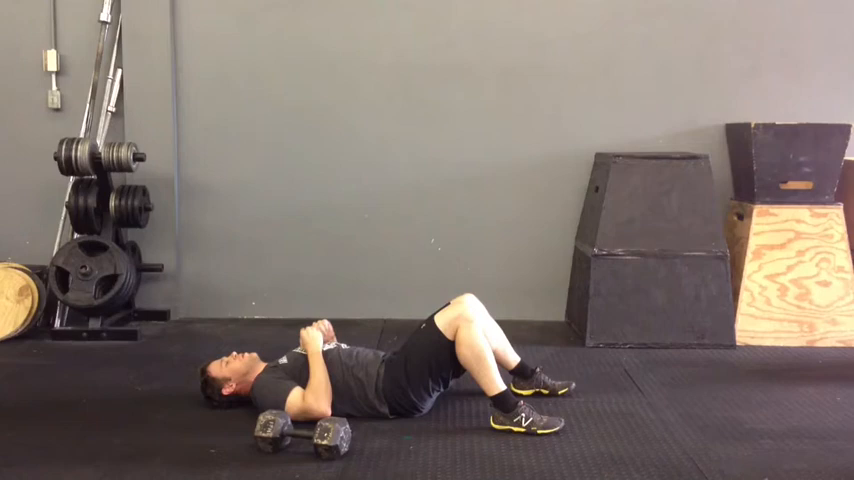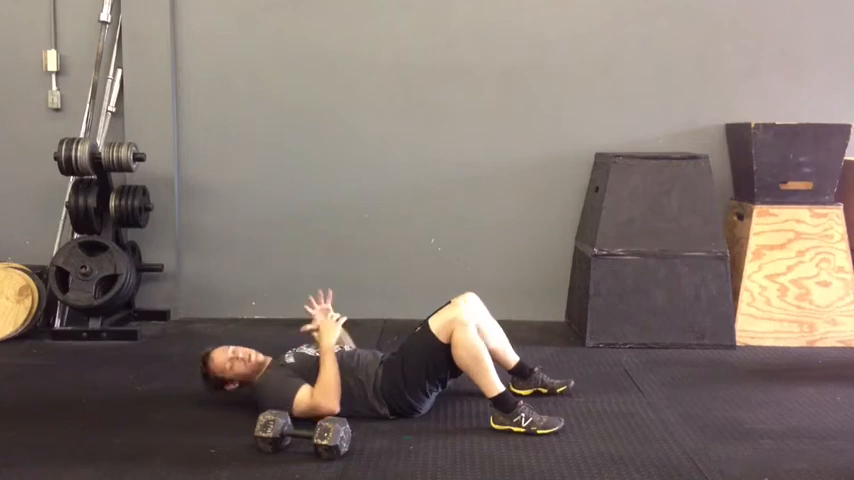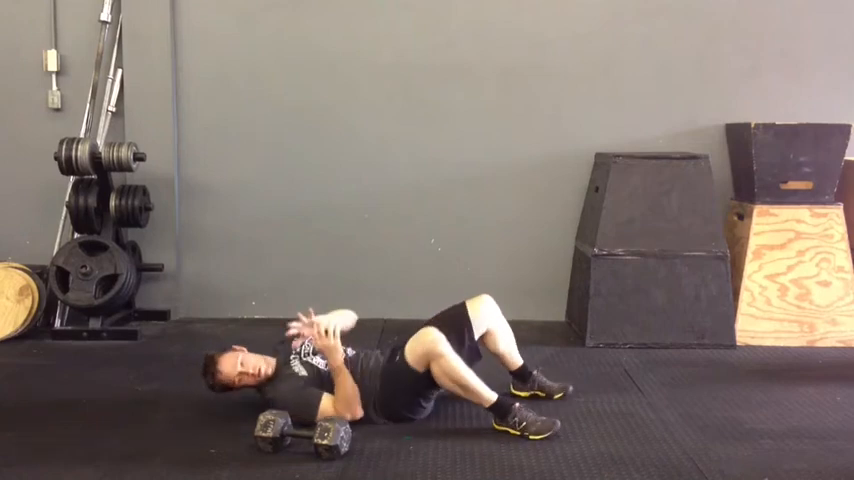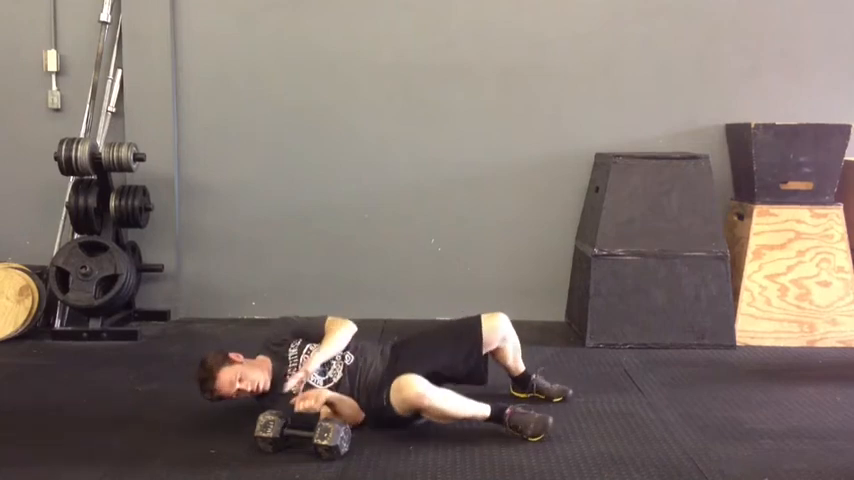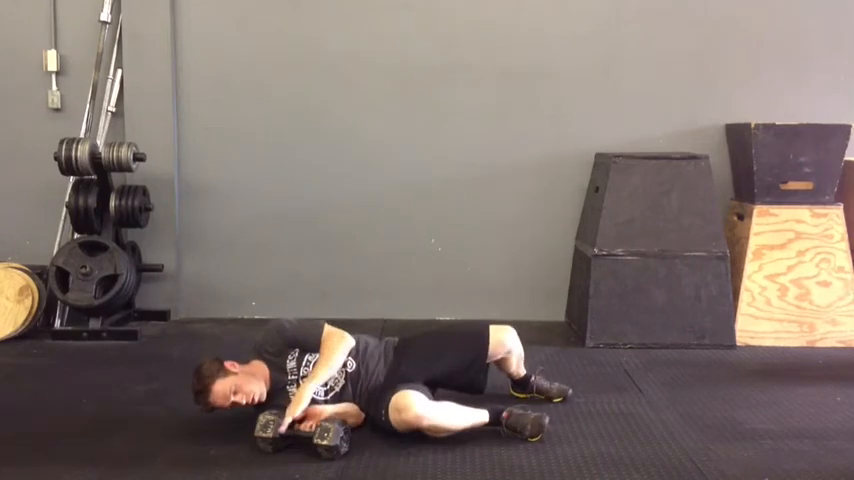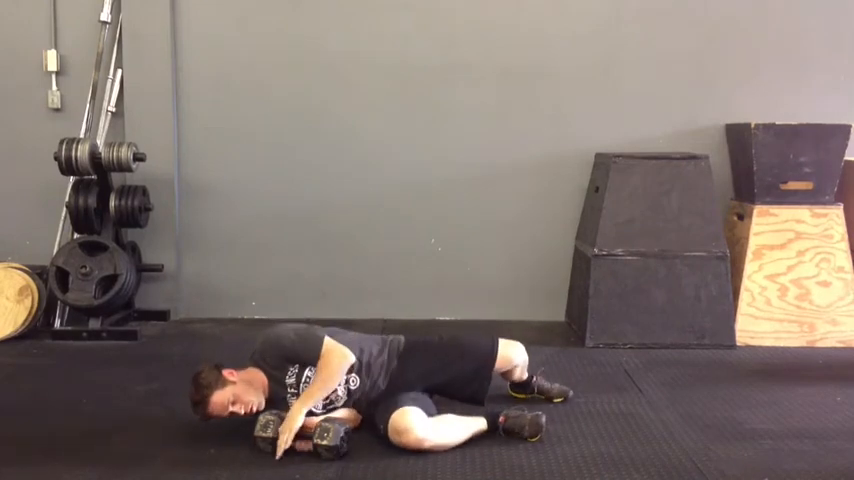
dt=0.4s
person 1, frame 1
left shoulder: (279, 370)
right shoulder: (266, 388)
right elbow: (320, 408)
left wrist: (327, 340)
right wrist: (312, 348)
left hip: (392, 366)
right hip: (399, 390)
left knee: (467, 303)
right knee: (463, 316)
left ankle: (527, 377)
right ankle: (509, 410)
person 1, frame 2
left shoulder: (285, 363)
right shoulder: (270, 387)
right elbow: (328, 405)
left wrist: (330, 325)
right wrist: (326, 343)
left hip: (392, 367)
right hip: (397, 392)
left knee: (469, 302)
right knee: (458, 318)
left ankle: (525, 377)
right ankle: (508, 411)
person 1, frame 3
left shoulder: (290, 343)
right shoulder: (281, 392)
left elbow: (350, 316)
right elbow: (352, 412)
left wrist: (322, 322)
right wrist: (334, 360)
left hip: (393, 359)
right hip: (395, 397)
left knee: (484, 305)
right knee: (430, 339)
left ankle: (525, 379)
right ankle: (506, 412)
person 1, frame 4
left shoulder: (282, 336)
right shoulder: (277, 402)
left elbow: (345, 327)
right elbow: (355, 415)
left wrist: (312, 361)
right wrist: (326, 398)
left hip: (395, 354)
right hip: (384, 398)
left knee: (498, 325)
right knee: (414, 391)
left ankle: (524, 383)
right ankle: (501, 415)
person 1, frame 5
left shoulder: (275, 337)
right shoulder: (274, 406)
left elbow: (341, 340)
right elbow: (356, 414)
left wrist: (305, 391)
right wrist: (323, 413)
left hip: (399, 355)
right hip: (381, 397)
left knee: (505, 339)
right knee: (411, 412)
left ankle: (523, 383)
right ankle: (499, 417)
person 1, frame 6
left shoulder: (273, 344)
right shoulder: (273, 406)
left elbow: (340, 356)
right elbow: (353, 414)
left wrist: (299, 410)
right wrist: (315, 423)
left hip: (401, 358)
right hip: (382, 399)
left knee: (514, 354)
right knee: (411, 433)
left ankle: (524, 385)
right ankle: (496, 421)
